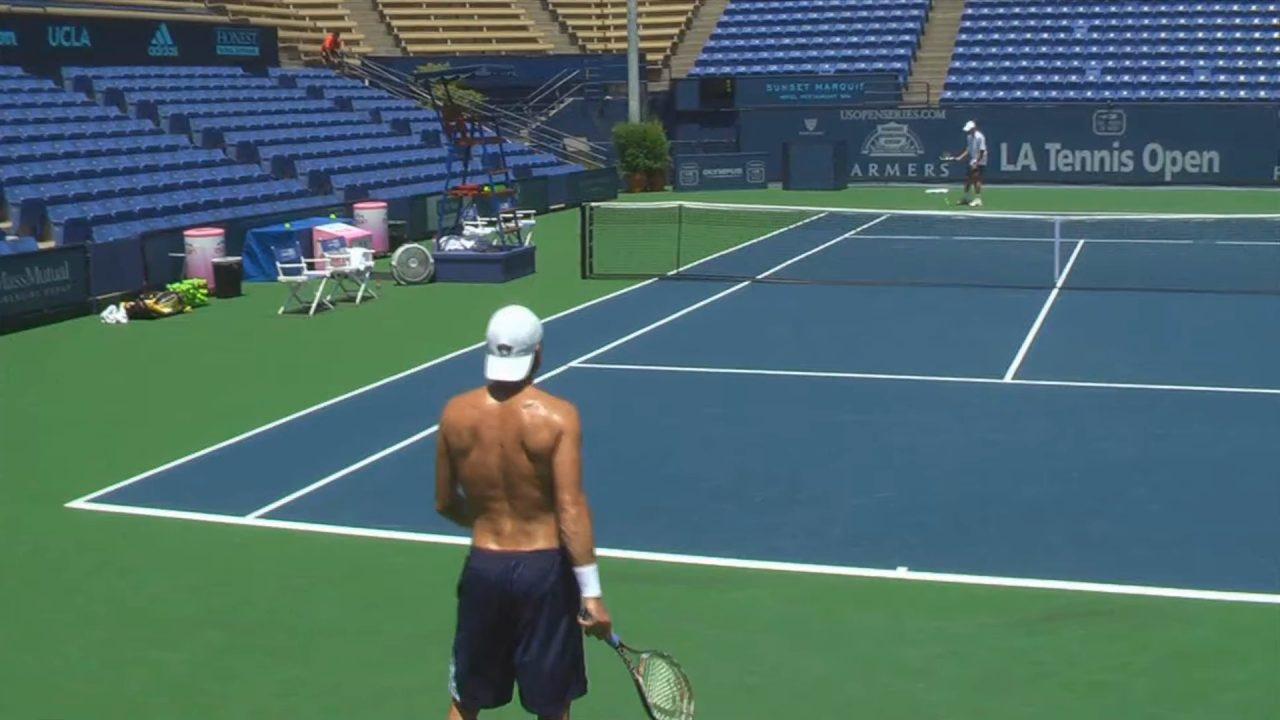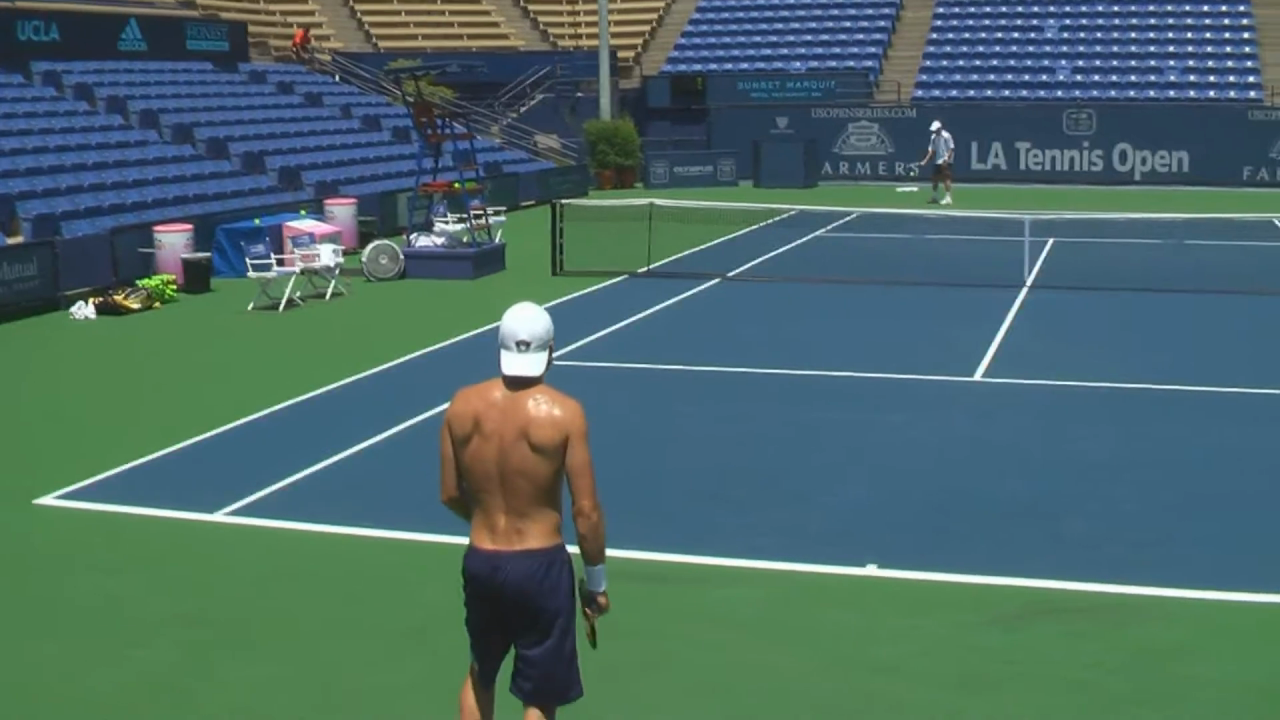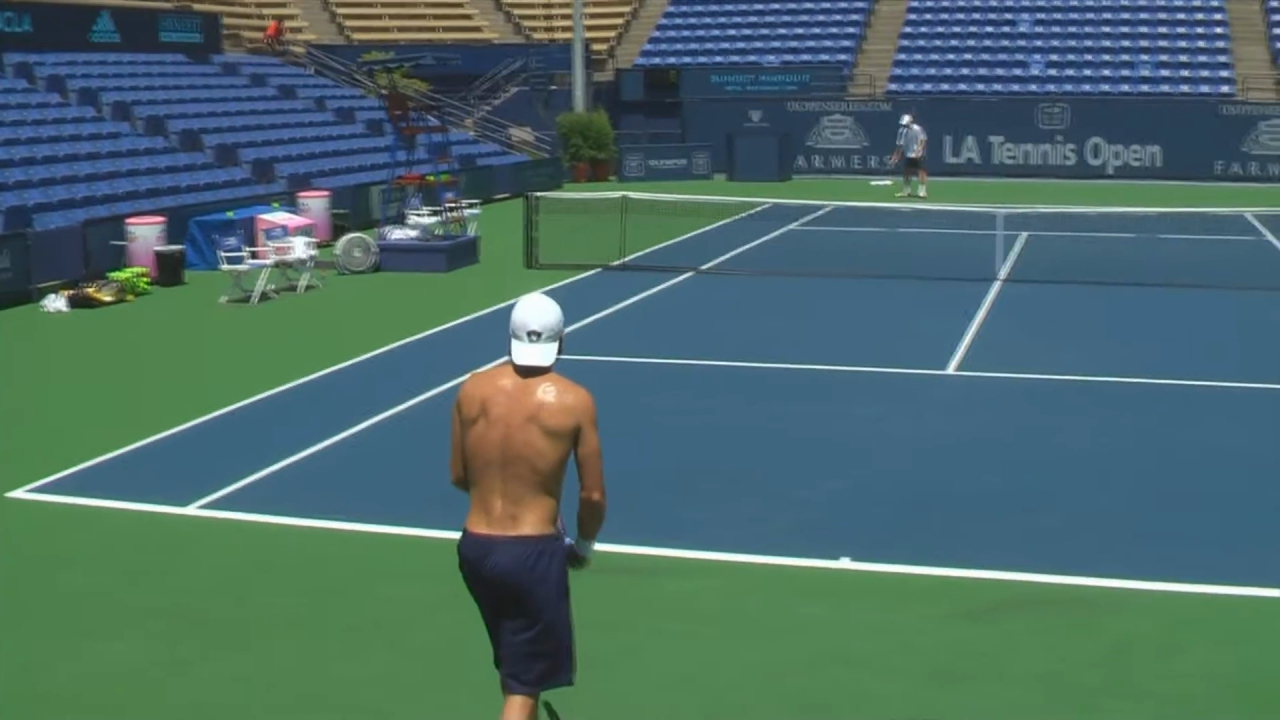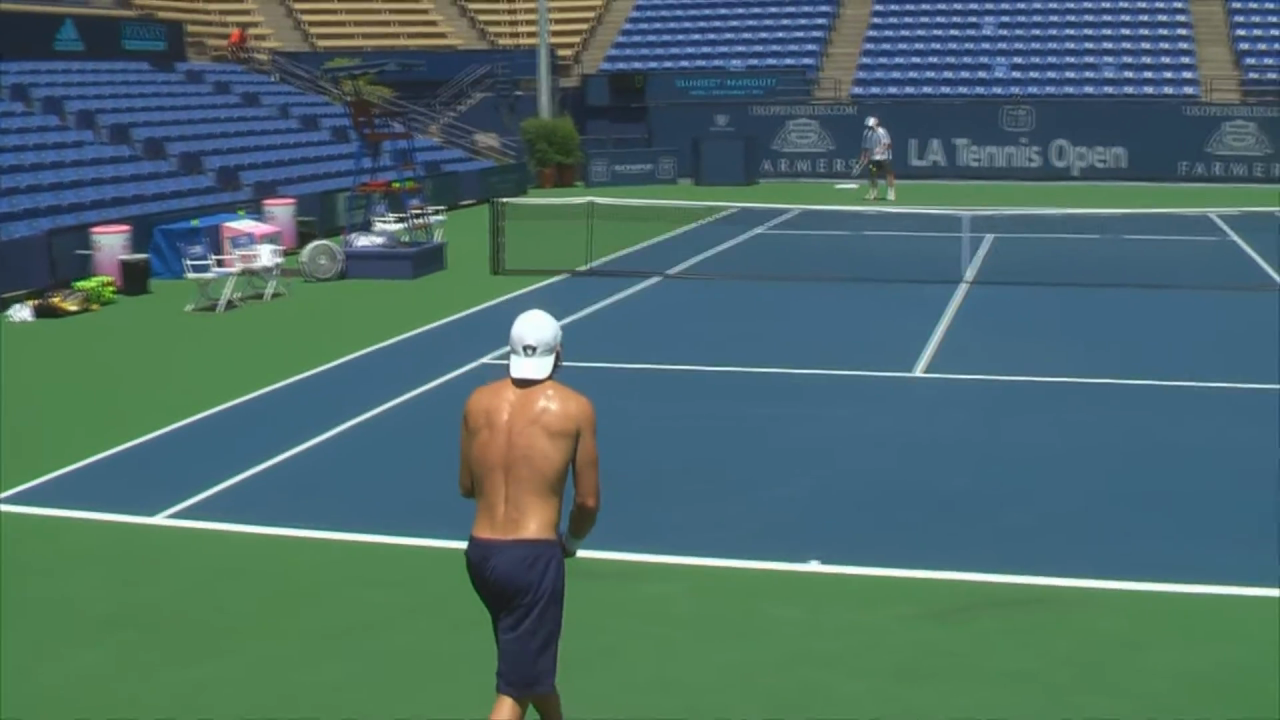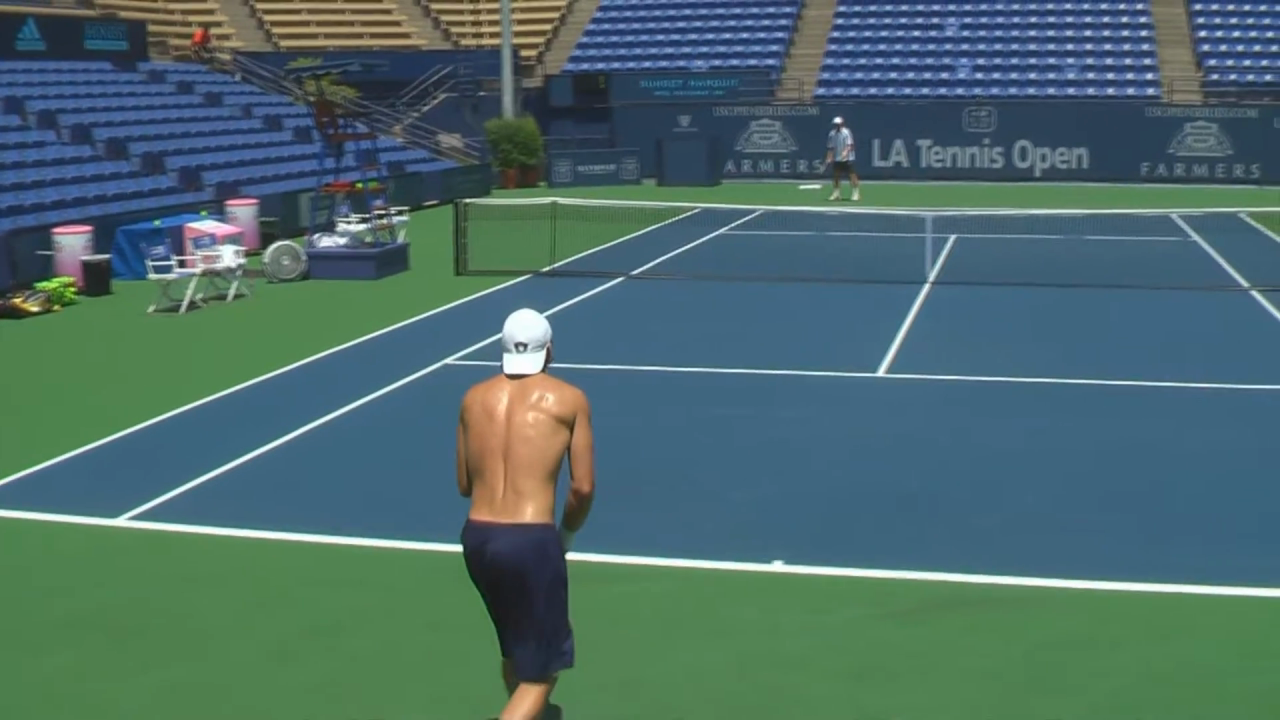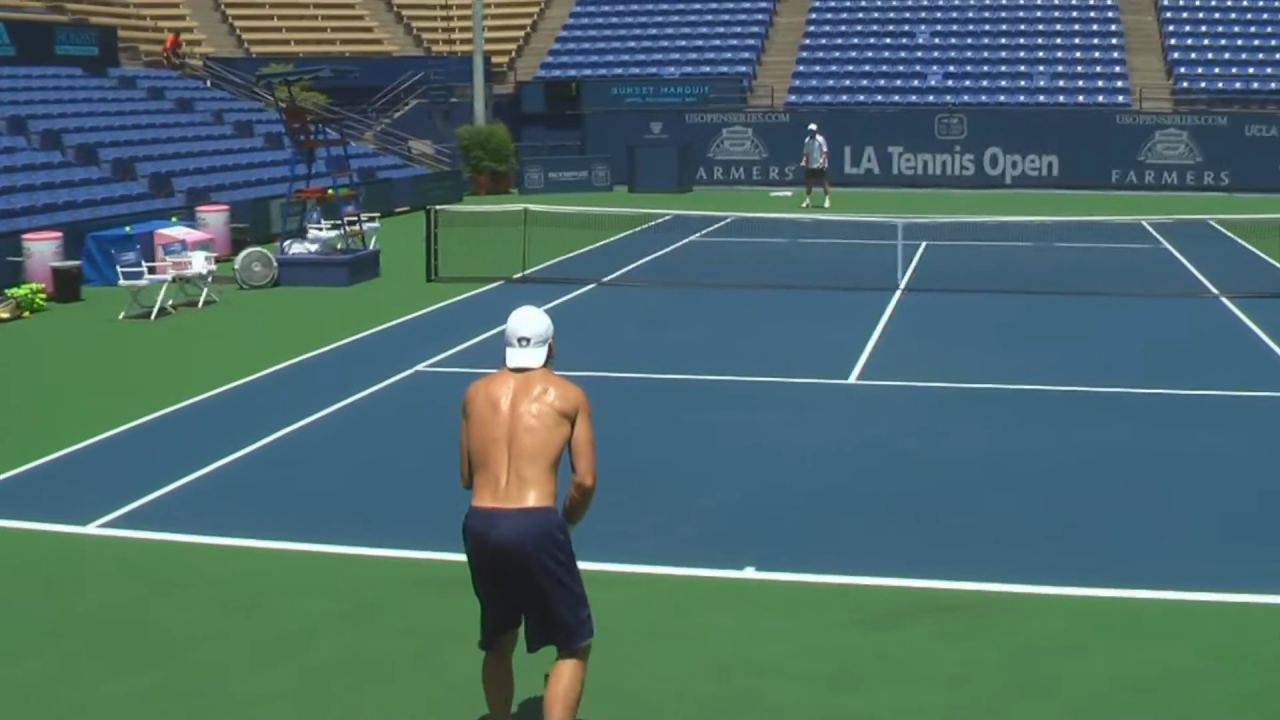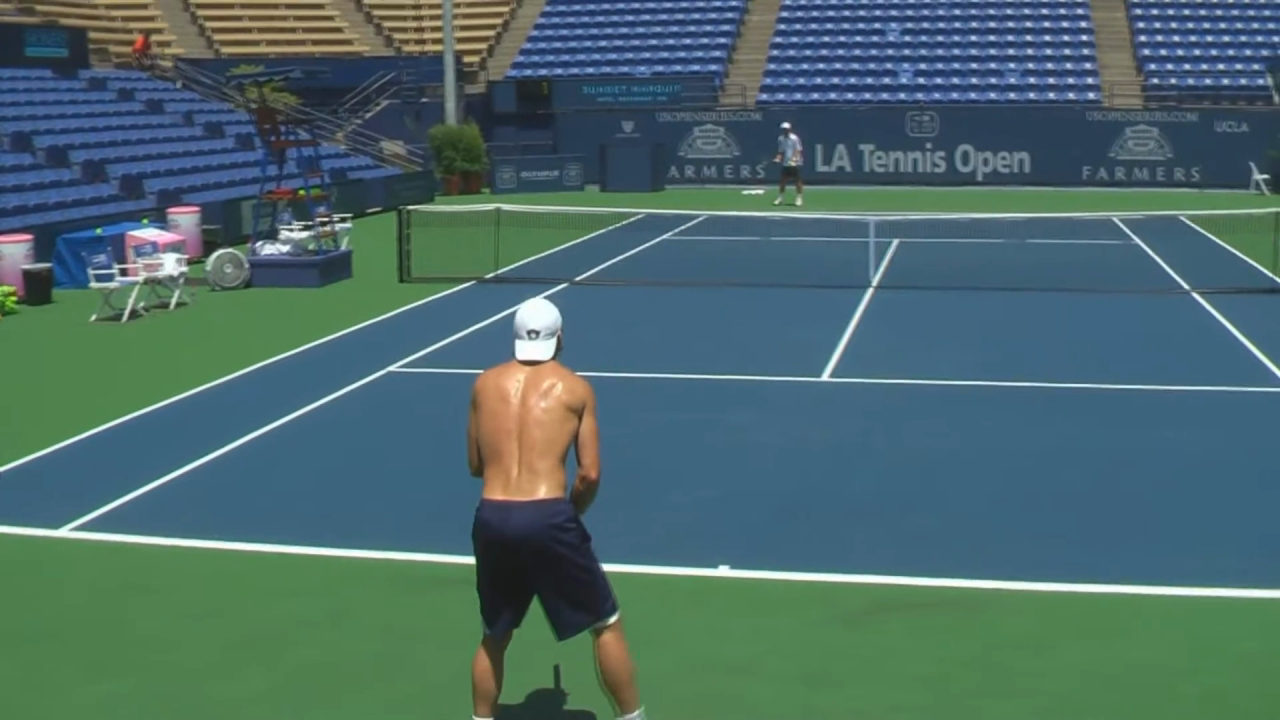
dt=0.7s
person 1, frame 1
left shoulder: (456, 413)
right shoulder: (557, 415)
left elbow: (445, 503)
right elbow: (570, 508)
right wrist: (590, 592)
left hip: (483, 567)
right hip: (544, 568)
person 1, frame 2
left shoulder: (462, 405)
right shoulder: (564, 412)
left elbow: (451, 495)
right elbow: (586, 510)
right wrist: (597, 582)
left hip: (480, 560)
right hip: (541, 566)
left knee: (479, 673)
person 1, frame 3
left shoulder: (472, 389)
right shoulder: (573, 400)
left elbow: (459, 476)
right elbow: (593, 495)
right wrist: (583, 546)
left hip: (475, 547)
right hip: (532, 552)
left knee: (514, 659)
right knee: (523, 683)
person 1, frame 4
left shoulder: (478, 402)
right shoulder: (573, 407)
left elbow: (467, 487)
right elbow: (588, 500)
right wrist: (571, 540)
left hip: (481, 551)
right hip: (532, 555)
left knee: (528, 658)
person 1, frame 5
left shoulder: (474, 398)
right shoulder: (568, 399)
left elbow: (464, 484)
right elbow: (583, 487)
right wrist: (566, 533)
left hip: (477, 537)
right hip: (531, 540)
left knee: (516, 650)
right knee: (541, 673)
person 1, frame 6
left shoulder: (476, 392)
right shoulder: (568, 395)
right elbow: (585, 481)
right wrist: (566, 522)
left hip: (480, 525)
right hip: (535, 527)
left knee: (499, 644)
right knee: (574, 648)
person 1, frame 7
left shoulder: (485, 384)
right shoulder: (575, 389)
right elbow: (590, 474)
right wrist: (571, 513)
left hip: (490, 518)
right hip: (547, 518)
left knee: (494, 637)
right knee: (606, 626)
